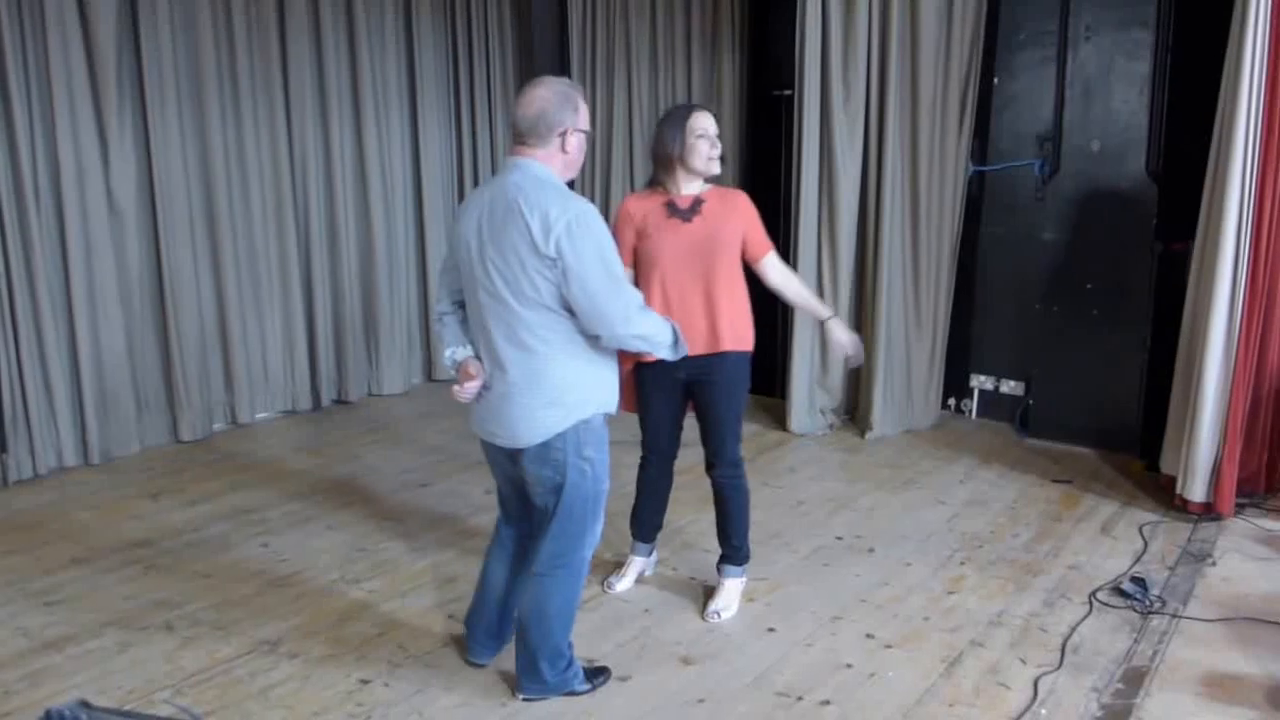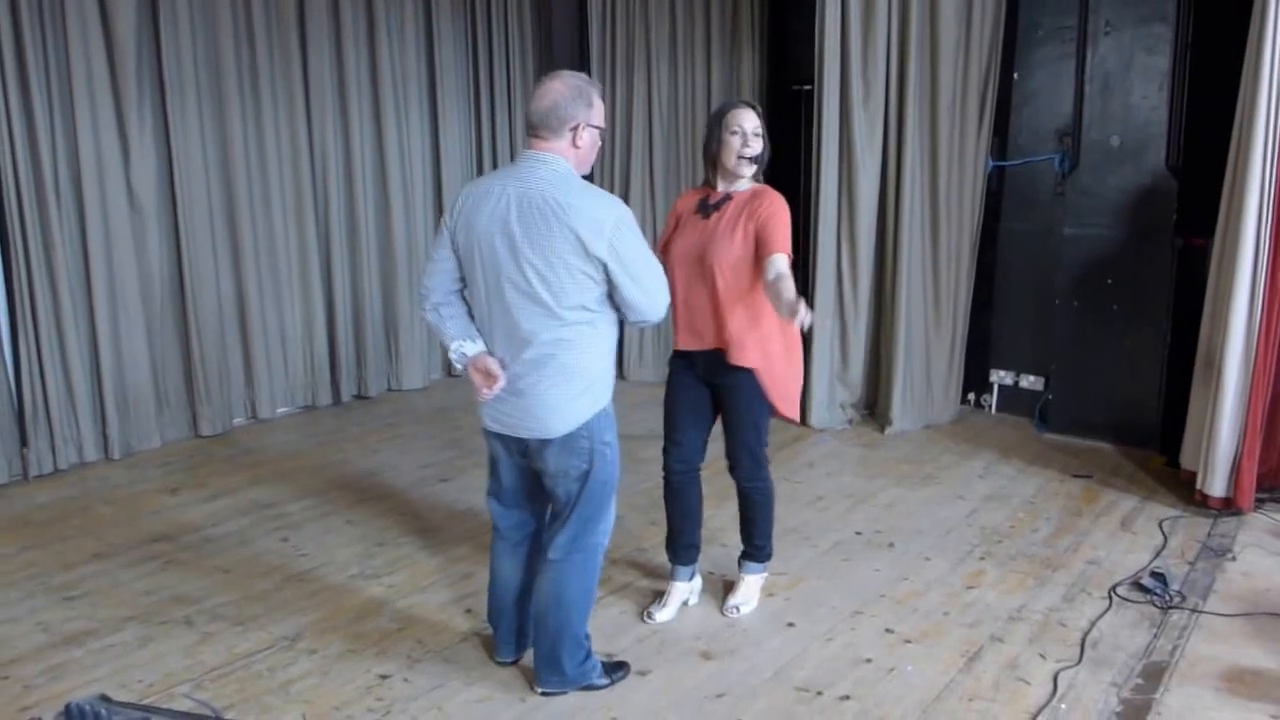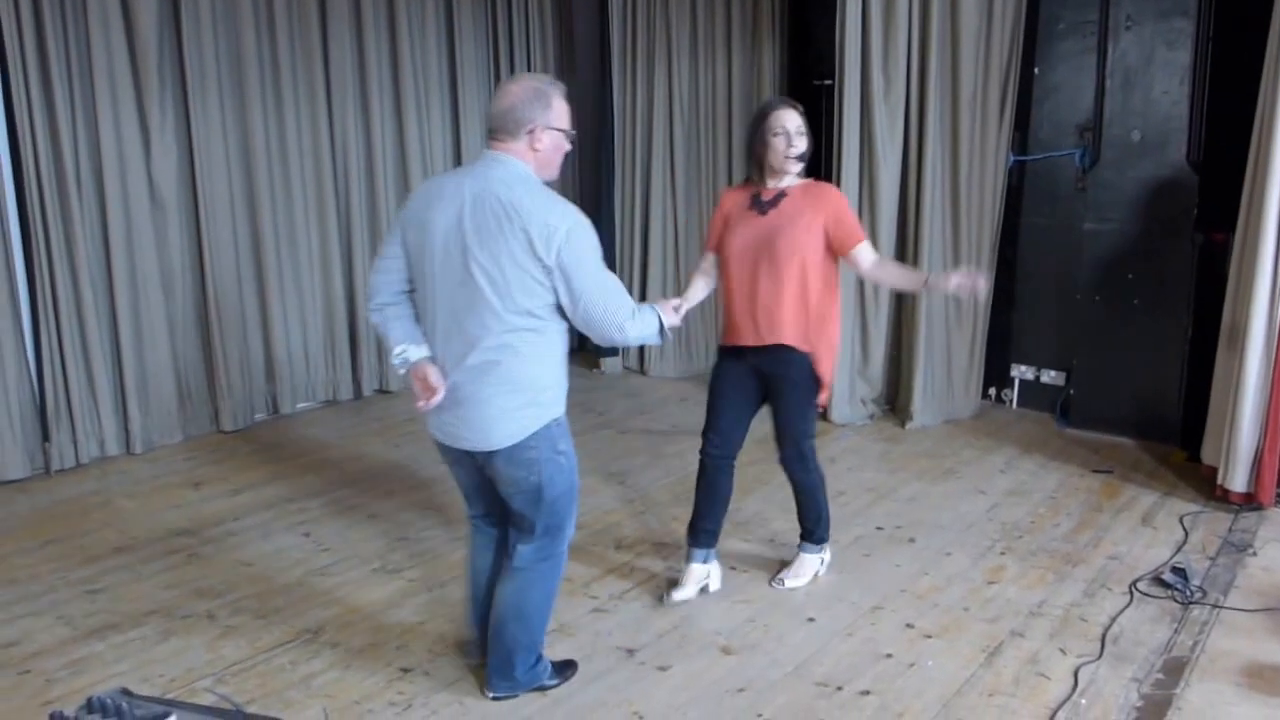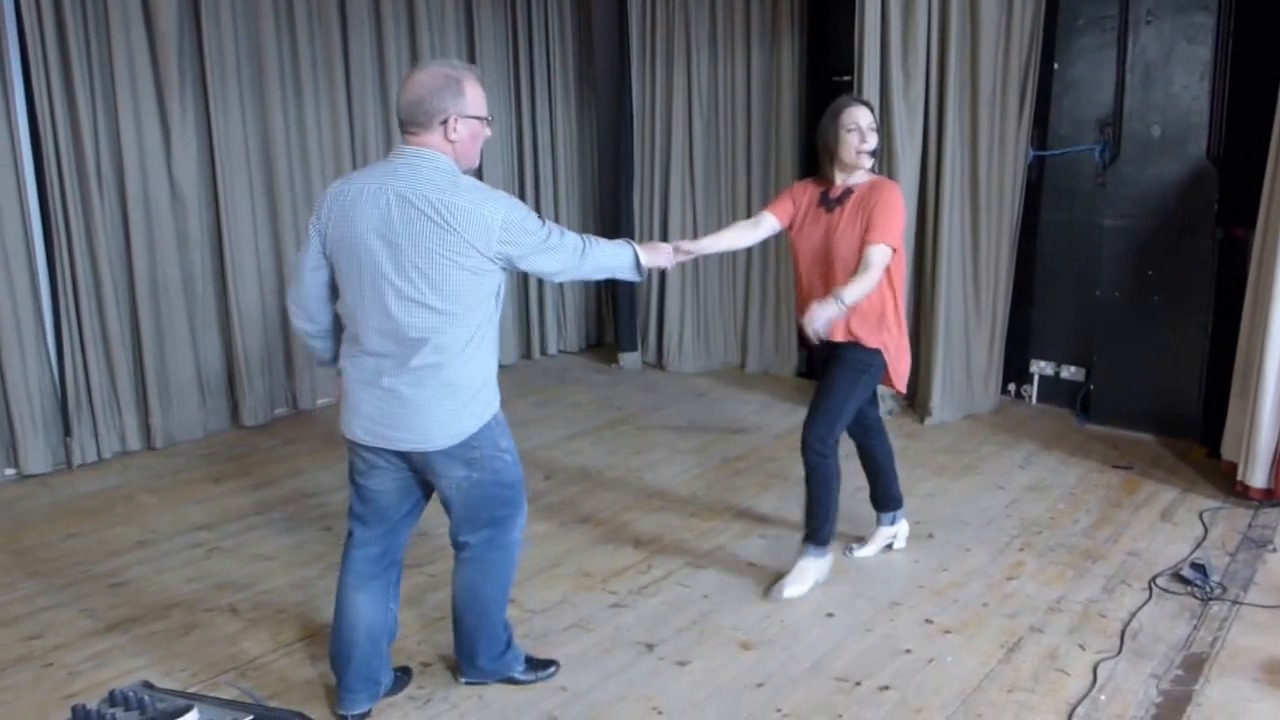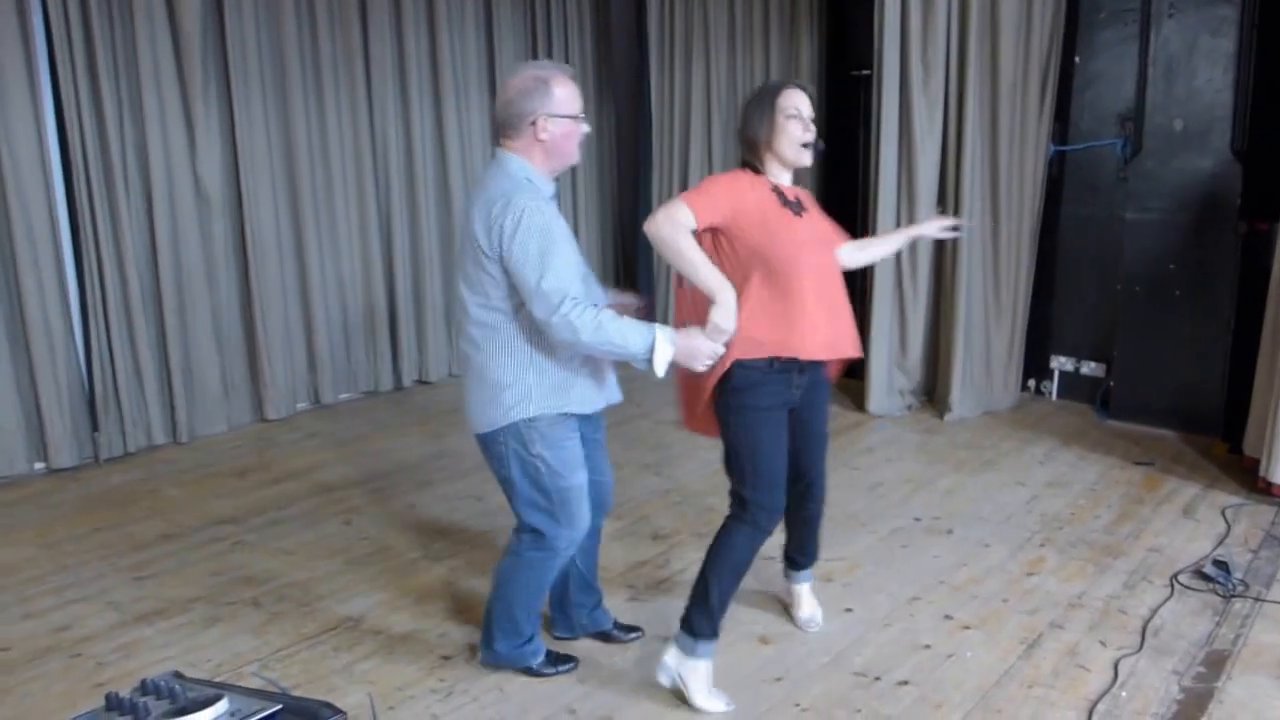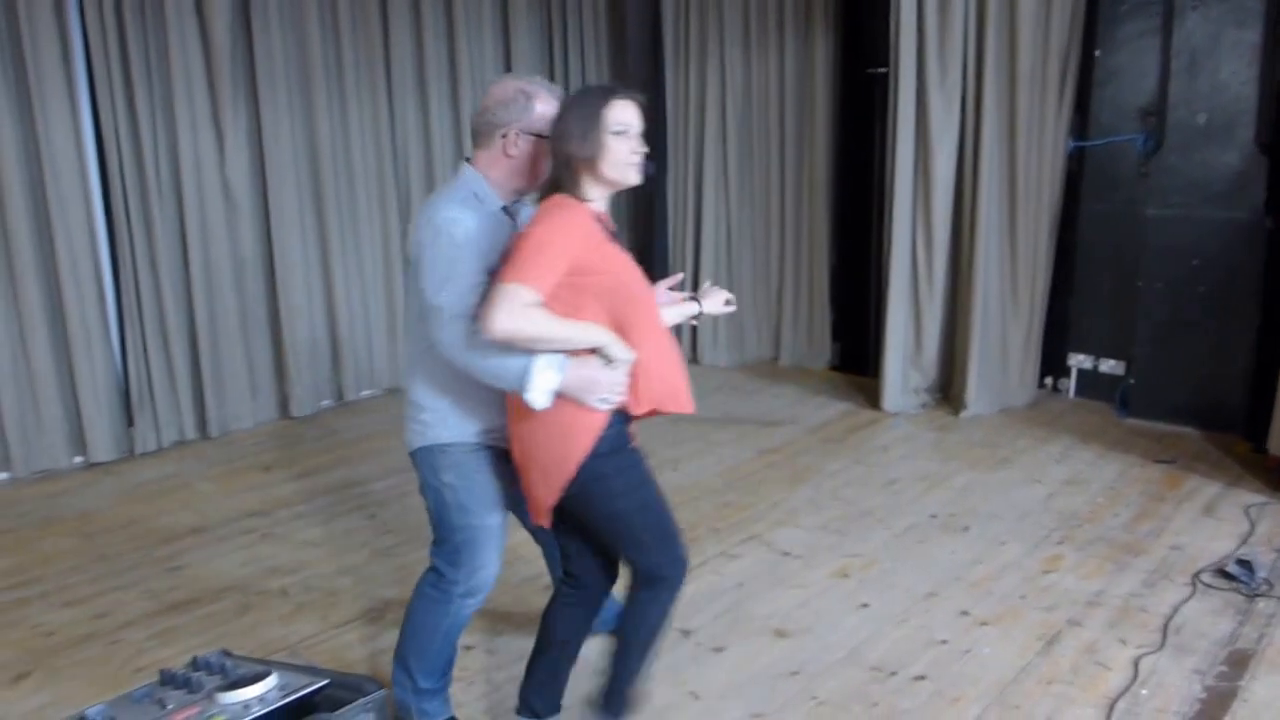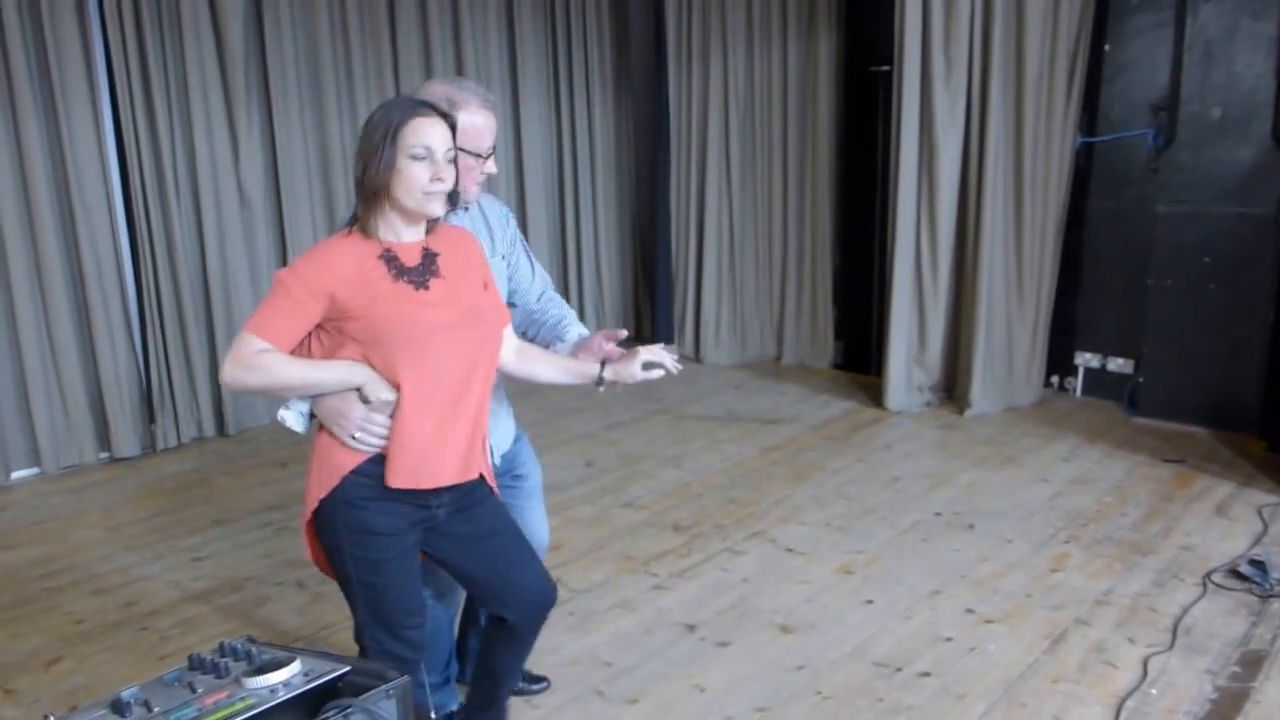
dt=0.7s
person 1, frame 1
left shoulder: (475, 206)
right shoulder: (567, 213)
left elbow: (449, 302)
right elbow: (617, 319)
left wrist: (465, 358)
right wrist: (670, 337)
left hip: (499, 411)
right hip: (560, 416)
left knee: (518, 524)
right knee: (564, 544)
left ankle: (485, 636)
right ankle: (545, 672)
person 1, frame 2
left shoulder: (473, 198)
right shoulder: (599, 211)
left elbow: (438, 295)
right elbow: (652, 304)
left wrist: (472, 353)
left hip: (501, 405)
right hip: (571, 409)
left knee: (514, 522)
right knee: (578, 535)
left ankle: (510, 637)
right ankle: (564, 665)
person 1, frame 3
left shoulder: (426, 198)
right shoulder: (556, 219)
left elbow: (385, 296)
right elbow: (607, 323)
left wrist: (417, 358)
right wrist: (657, 319)
left hip: (451, 414)
right hip: (523, 418)
left knee: (490, 527)
right knee: (540, 538)
left ankle: (490, 638)
right ankle: (514, 669)
person 1, frame 4
left shoulder: (340, 198)
right shoulder: (482, 208)
left elbow: (309, 313)
right elbow: (568, 253)
right wrist: (639, 256)
left hip: (371, 416)
right hip: (456, 416)
left knee: (372, 546)
right knee: (491, 533)
right ankle: (486, 657)
person 1, frame 5
left shoulder: (508, 188)
right shoulder: (523, 206)
right elbow: (564, 318)
left wrist: (608, 298)
right wrist: (666, 344)
left hip: (558, 393)
right hip: (525, 402)
left knee: (590, 502)
right knee: (554, 523)
left ankle: (579, 614)
right ankle: (509, 641)
person 1, frame 6
left shoulder: (521, 210)
right shoulder: (450, 220)
right elbow: (465, 338)
right wrist: (561, 374)
right hip: (461, 431)
right knee: (468, 571)
left ankle: (589, 614)
person 1, frame 7
left shoulder: (493, 217)
left elbow: (534, 302)
left wrist: (575, 343)
right wrist: (324, 400)
left hip: (498, 432)
left knee: (526, 547)
right knee: (440, 581)
left ankle: (481, 662)
right ankle: (433, 701)
person 2, frame 1
left shoulder: (736, 204)
right shoulder: (636, 209)
left elbow: (775, 271)
left wrist: (829, 318)
left hip: (724, 354)
right hip: (658, 358)
left knee: (724, 465)
right knee: (656, 457)
left ankle: (733, 572)
right ankle: (642, 550)
person 2, frame 2
left shoulder: (768, 204)
right shoulder: (687, 205)
left elbow: (776, 274)
right elbow: (661, 272)
left wrist: (791, 308)
left hip: (746, 358)
right hip: (689, 357)
left knee: (748, 466)
right knee: (679, 465)
left ankle: (754, 569)
right ankle: (684, 576)
person 2, frame 3
left shoulder: (824, 199)
right shoulder: (731, 202)
left elbow: (870, 264)
right elbow: (710, 271)
left wrist: (932, 282)
right wrist: (676, 309)
left hip: (796, 347)
right hip: (738, 349)
left knee: (795, 453)
right knee: (716, 448)
left ankle: (815, 549)
right ankle: (701, 562)
person 2, frame 4
left shoulder: (884, 195)
right shoulder: (805, 194)
left elbow: (874, 268)
right elbow: (757, 227)
left wrist: (836, 304)
right wrist: (693, 247)
left hip: (864, 338)
right hip: (829, 335)
left knee: (817, 437)
right knee: (862, 424)
left ankle: (816, 551)
right ankle: (891, 522)
person 2, frame 5
left shoulder: (804, 204)
right shoulder: (735, 189)
left elbow: (848, 255)
right elbow: (664, 222)
left wrist: (913, 231)
right wrist: (720, 288)
left hip: (807, 368)
right hip: (750, 371)
left knee: (807, 485)
right knee: (759, 506)
left ankle: (800, 578)
right ankle: (691, 649)
person 2, frame 6
left shoulder: (596, 224)
right shoulder: (560, 222)
left elbow: (623, 320)
right elbow: (500, 319)
left wrist: (693, 308)
right wrist: (597, 338)
left hip: (594, 431)
right hip: (577, 434)
left knee: (588, 580)
right knee: (664, 565)
person 2, frame 7
left shoulder: (464, 249)
right shoulder: (329, 264)
left elbow: (506, 350)
right elbow: (240, 366)
left wrist: (606, 370)
right wrist: (357, 373)
left hip: (456, 483)
right hip: (368, 491)
left knee: (529, 596)
right knee: (396, 653)
